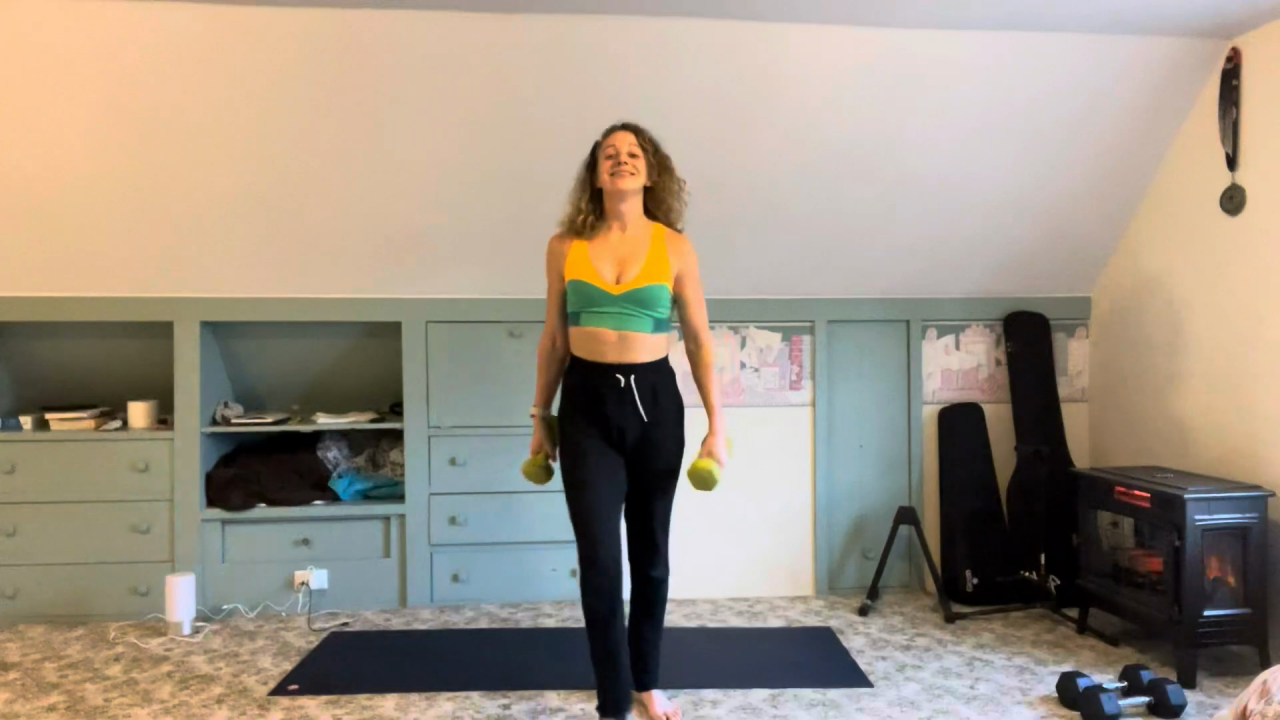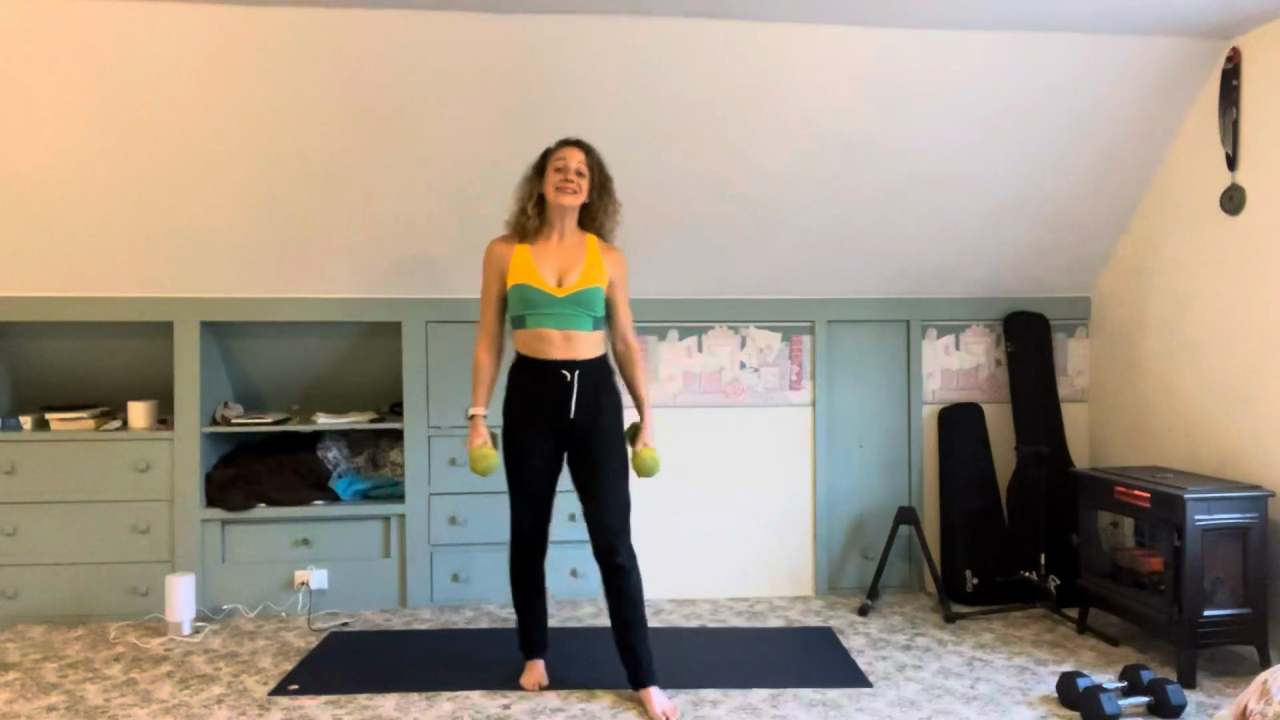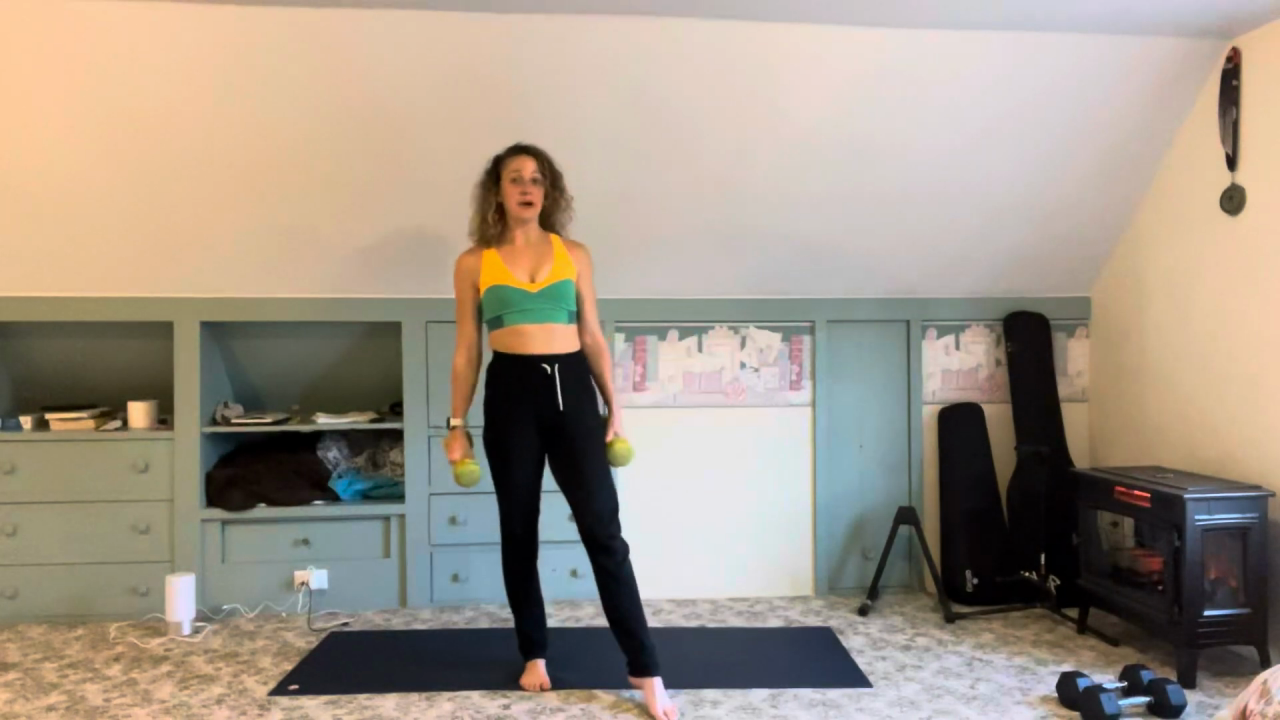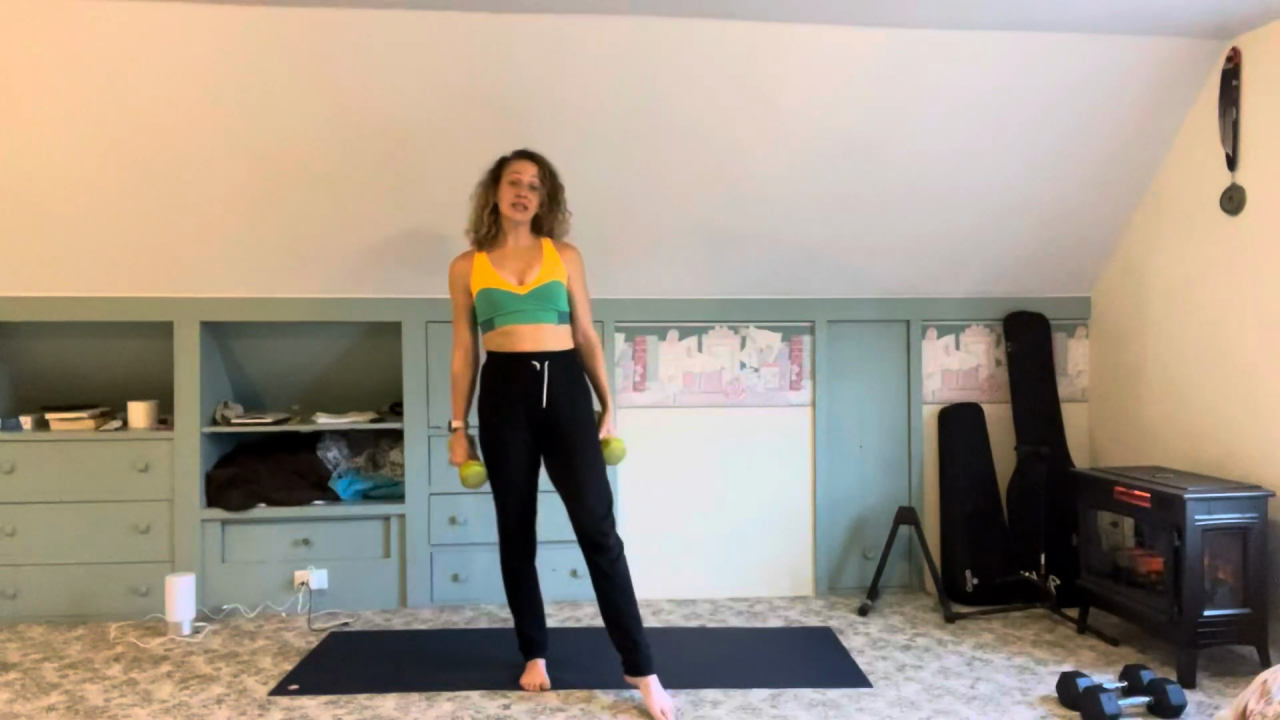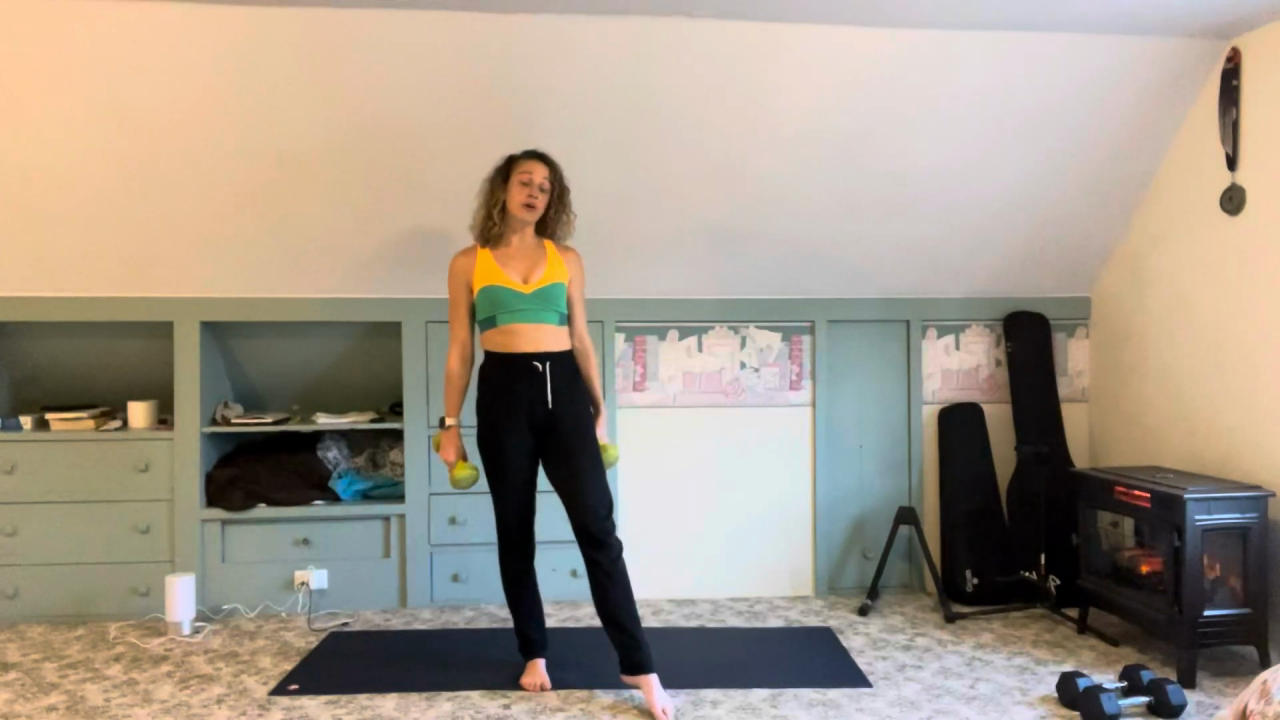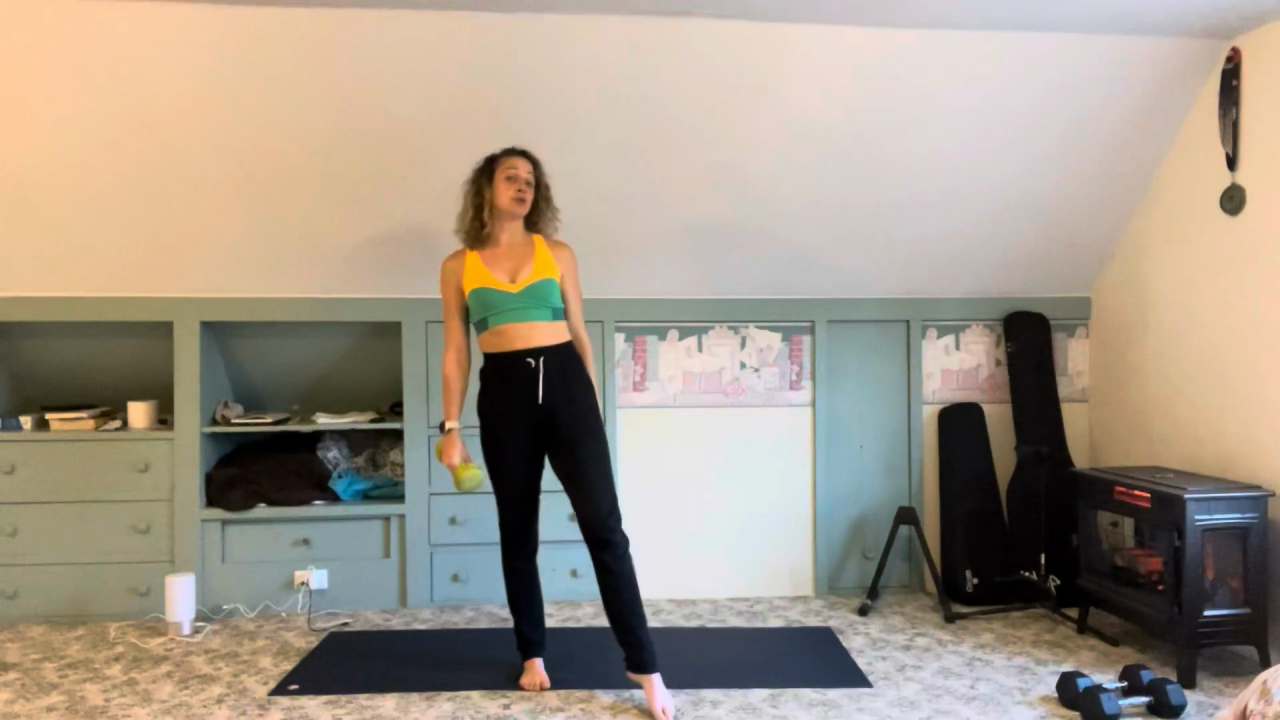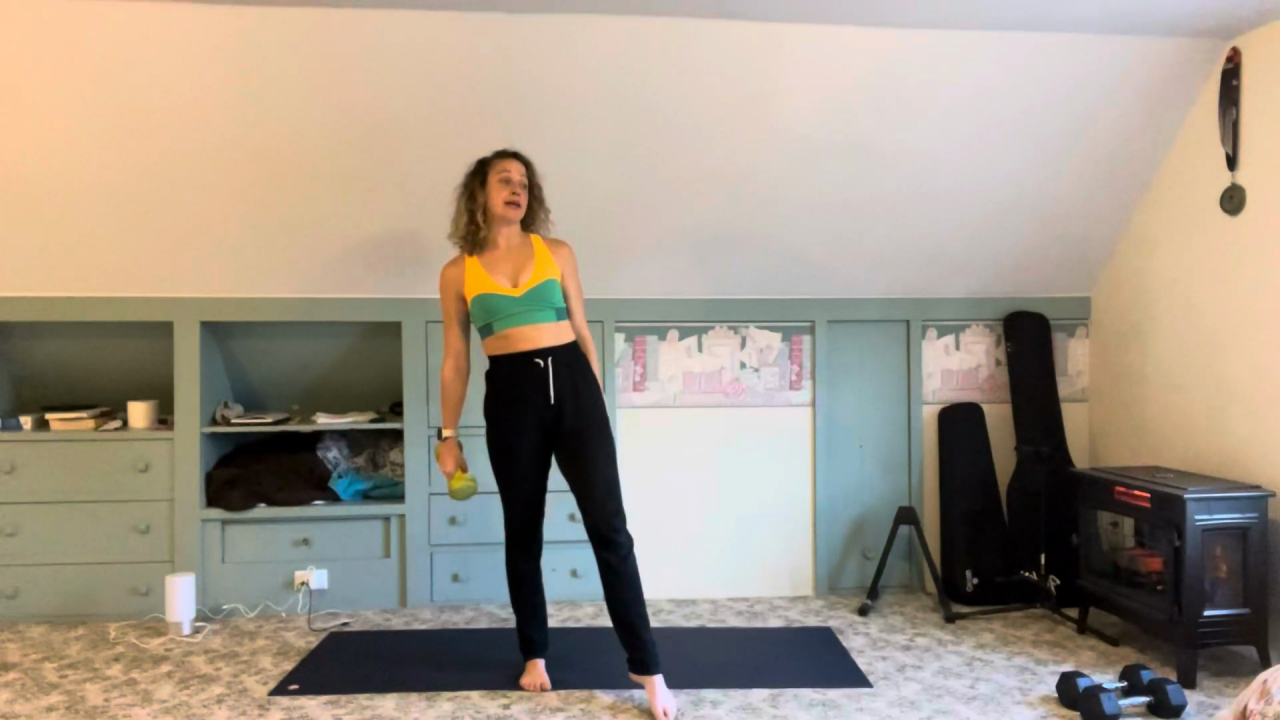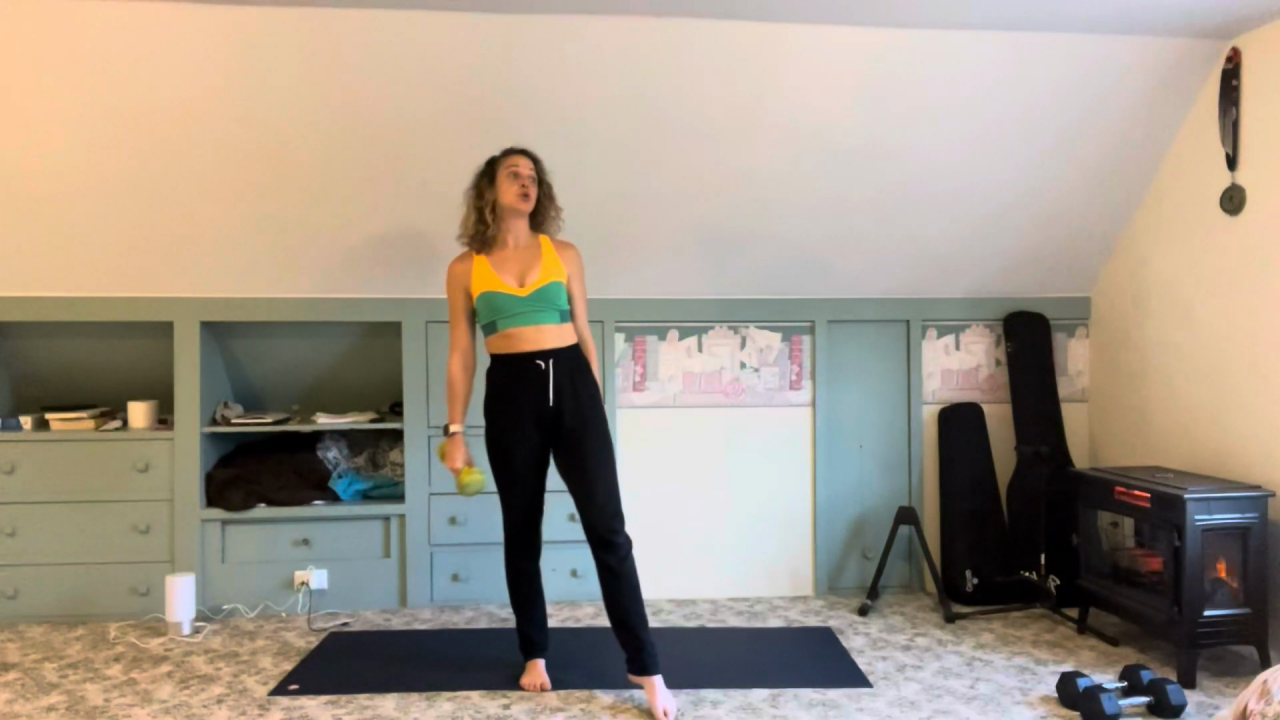
dt=0.5s
person 1, frame 1
left shoulder: (675, 248)
right shoulder: (564, 248)
left elbow: (699, 340)
right elbow: (554, 340)
left wrist: (714, 422)
right wrist: (540, 416)
left hip: (655, 400)
right hip: (587, 402)
left knee: (650, 552)
right knee: (599, 556)
person 1, frame 2
left shoulder: (608, 257)
right shoulder: (503, 253)
left elbow: (625, 341)
right elbow: (489, 341)
left wrist: (646, 414)
right wrist: (478, 415)
left hip: (594, 394)
right hip: (531, 395)
left knee: (613, 539)
right knee: (529, 533)
right ankle: (534, 652)
person 1, frame 3
left shoulder: (574, 254)
right shoulder: (473, 263)
left elbow: (593, 336)
right elbow: (466, 350)
left wrist: (614, 408)
right wrist: (456, 425)
left hip: (571, 390)
right hip: (510, 394)
left knee: (603, 528)
right knee: (519, 531)
left ankle: (645, 670)
right ankle: (534, 654)
person 1, frame 4
left shoulder: (564, 255)
right shoulder: (466, 266)
left elbow: (586, 336)
right elbow: (463, 351)
left wrist: (607, 405)
right wrist: (458, 427)
left hip: (564, 388)
right hip: (503, 393)
left knee: (597, 526)
right knee: (516, 530)
left ankle: (640, 667)
right ankle: (534, 653)
person 1, frame 5
left shoulder: (567, 259)
right shoulder: (468, 262)
right elbow: (459, 349)
left wrist: (600, 411)
right wrist: (450, 424)
left hip: (563, 390)
right hip: (504, 392)
left knee: (597, 526)
right knee: (515, 531)
left ankle: (639, 666)
right ankle: (534, 653)
person 1, frame 6
left shoulder: (558, 254)
right shoulder: (458, 265)
left elbow: (579, 334)
right elbow: (456, 352)
left wrist: (595, 404)
right wrist: (451, 427)
left hip: (564, 384)
right hip: (503, 393)
left knee: (603, 524)
right knee: (517, 530)
left ankle: (643, 664)
right ankle: (532, 653)
person 1, frame 7
left shoulder: (557, 253)
right shoulder: (457, 272)
left elbow: (582, 333)
right elbow: (455, 360)
left wrist: (598, 399)
right wrist: (448, 435)
left hip: (572, 383)
right hip: (510, 395)
left knee: (608, 527)
right knee: (523, 531)
left ankle: (646, 666)
right ankle: (534, 654)
person 1, frame 8
left shoulder: (564, 254)
right shoulder: (465, 267)
left elbow: (584, 335)
right elbow: (461, 355)
left wrist: (597, 403)
right wrist: (455, 431)
left hip: (571, 386)
right hip: (510, 394)
left knee: (607, 528)
right knee: (522, 532)
left ankle: (645, 666)
right ankle: (534, 655)
